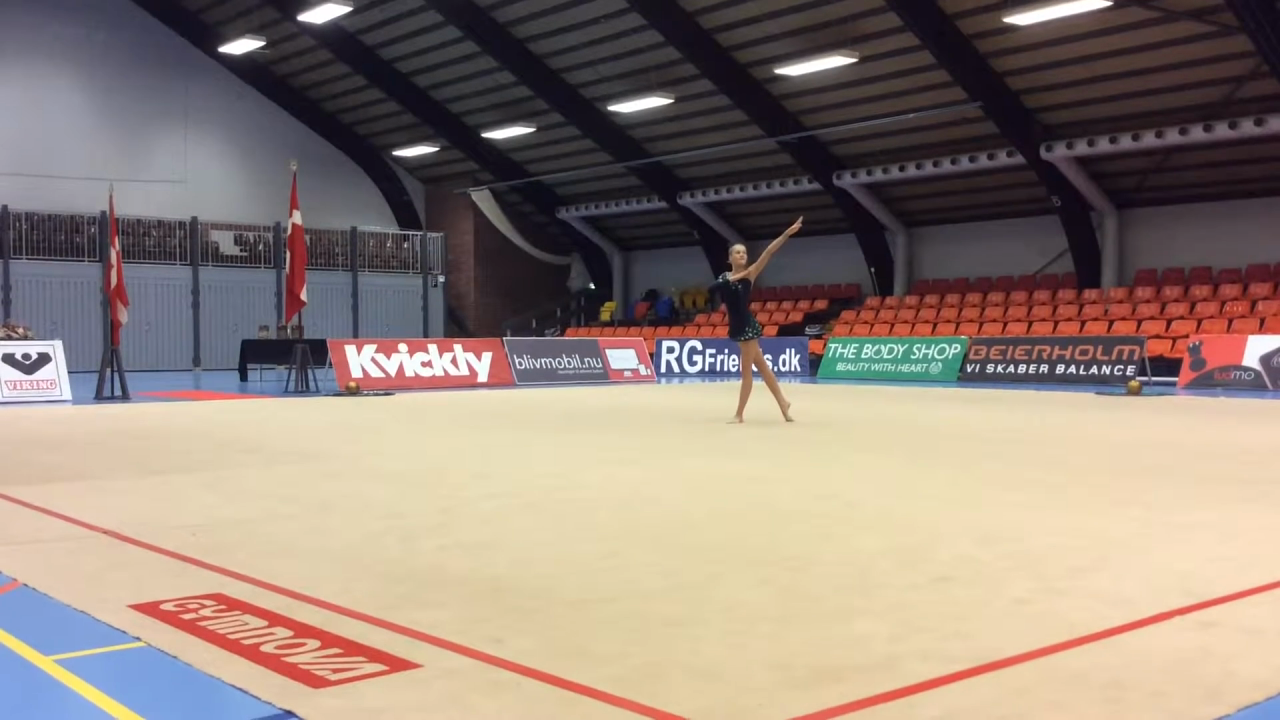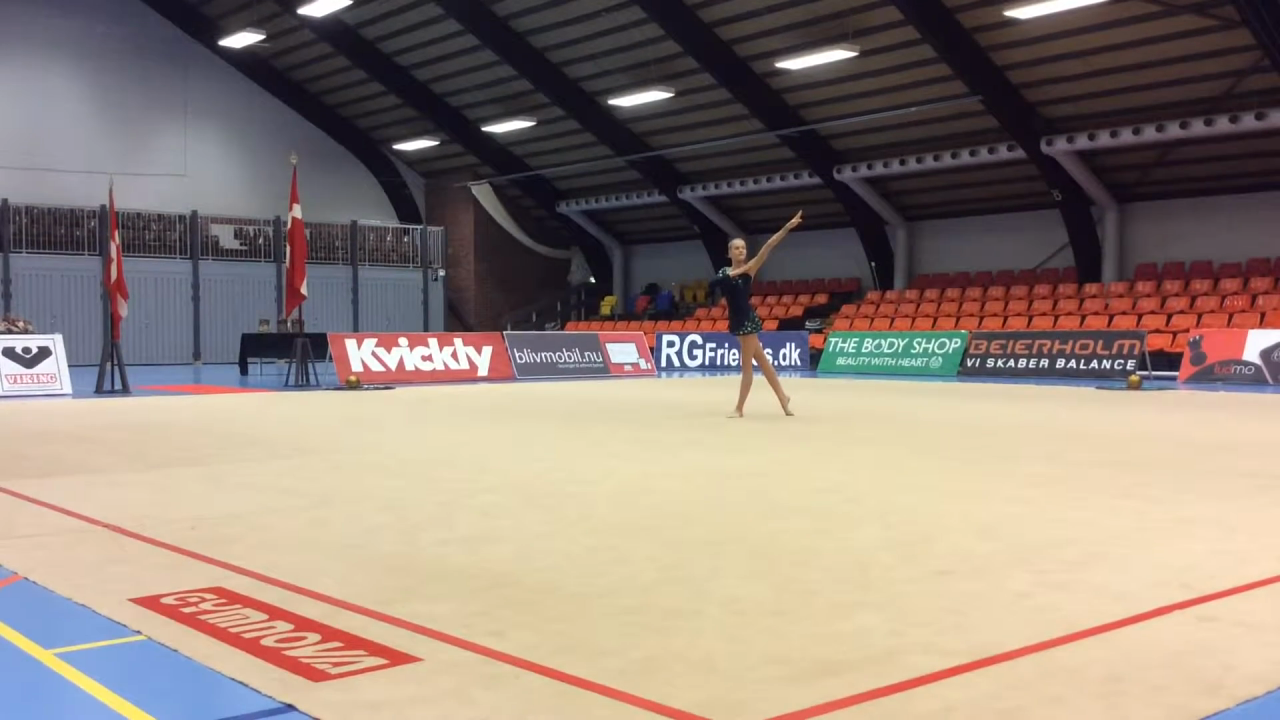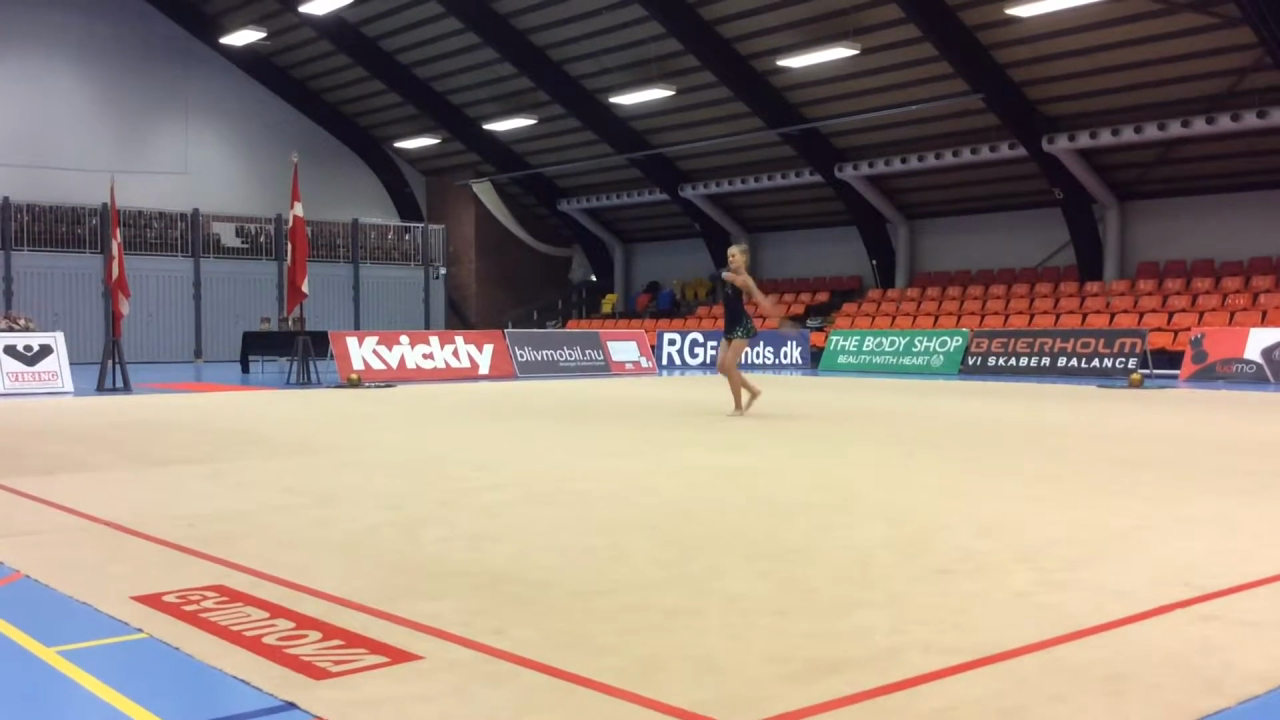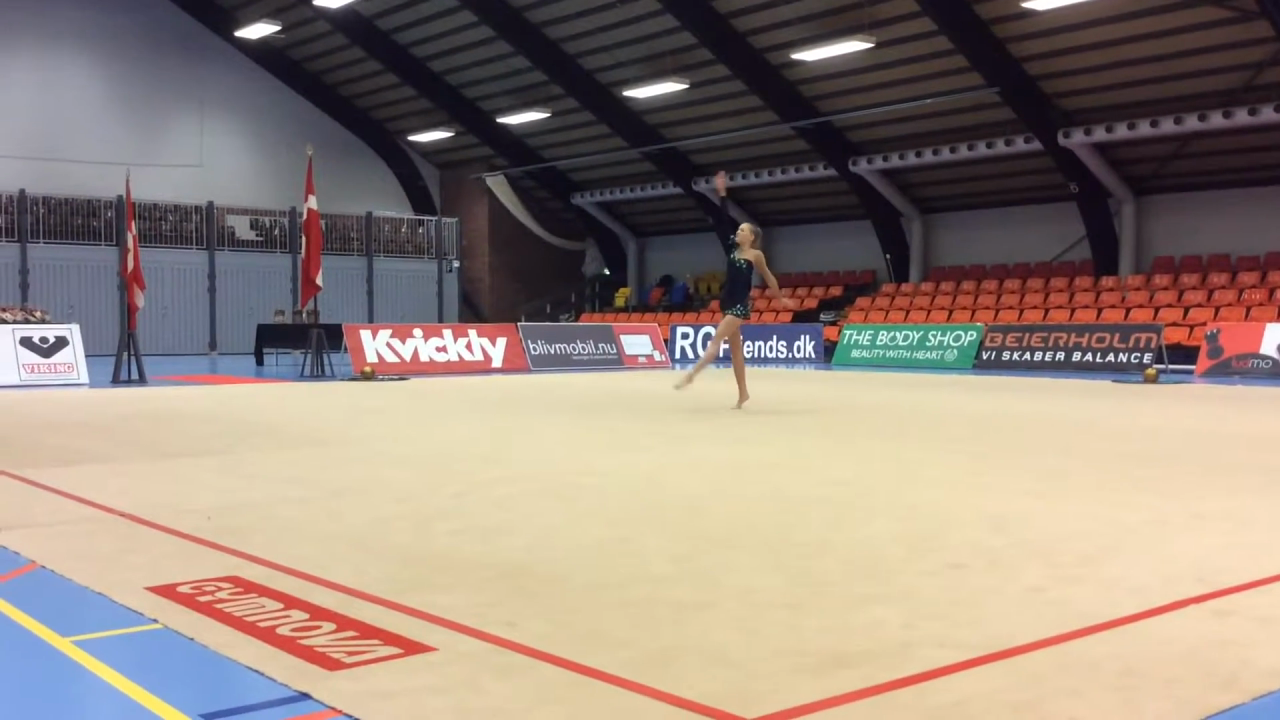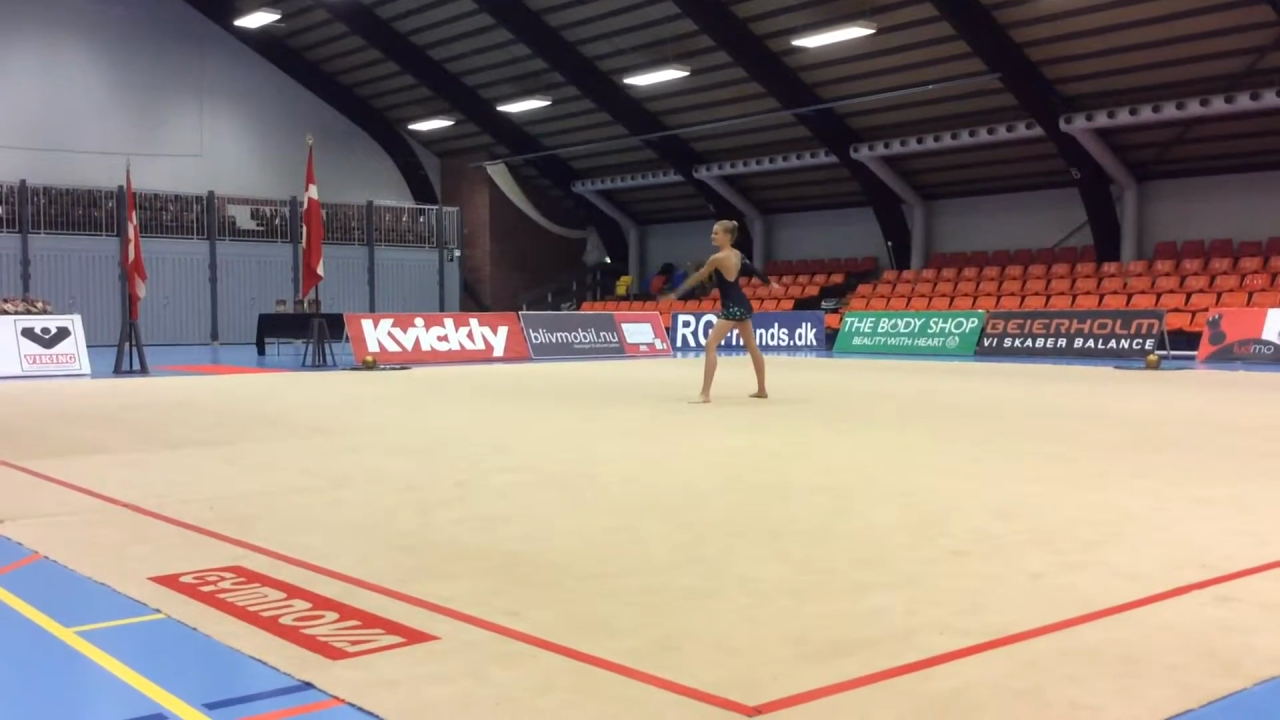
dt=1s
person 1, frame 1
left shoulder: (750, 273)
right shoulder: (725, 277)
left elbow: (769, 252)
right elbow: (712, 289)
left wrist: (787, 233)
right wrist: (731, 279)
left hip: (748, 325)
right hip: (736, 326)
left knee: (747, 371)
right knee: (761, 366)
left ankle: (739, 415)
right ankle: (782, 402)
person 1, frame 2
left shoulder: (750, 268)
right shoulder: (725, 271)
left elbow: (768, 246)
right elbow: (713, 283)
left wrist: (787, 227)
right wrist: (732, 274)
left hip: (747, 319)
right hip: (736, 320)
left knee: (747, 365)
right knee: (762, 361)
left ankle: (739, 408)
right ankle: (782, 396)
person 1, frame 3
left shoulder: (744, 278)
right shoulder: (730, 274)
left elbow: (761, 299)
right wrist: (725, 276)
left hip: (742, 326)
right hip: (731, 325)
left knee: (729, 366)
right knee: (722, 366)
left ankle: (739, 406)
right ankle: (752, 390)
person 1, frame 4
left shoulder: (756, 255)
right shoulder: (732, 246)
left elbow: (768, 278)
right elbow: (724, 219)
left wrist: (781, 298)
right wrist: (722, 192)
left hip: (739, 305)
right hip: (728, 302)
left knee: (716, 339)
right knee: (735, 351)
left ankle: (692, 375)
right ankle: (742, 393)
person 1, frame 5
left shoulder: (717, 258)
right shoulder: (737, 255)
left elbow: (697, 277)
right elbow: (753, 270)
left wrist: (675, 293)
right wrist: (770, 282)
left hip: (731, 307)
right hip: (742, 305)
left knee: (710, 346)
right knee: (752, 347)
left ankle: (705, 394)
right ankle: (762, 389)
